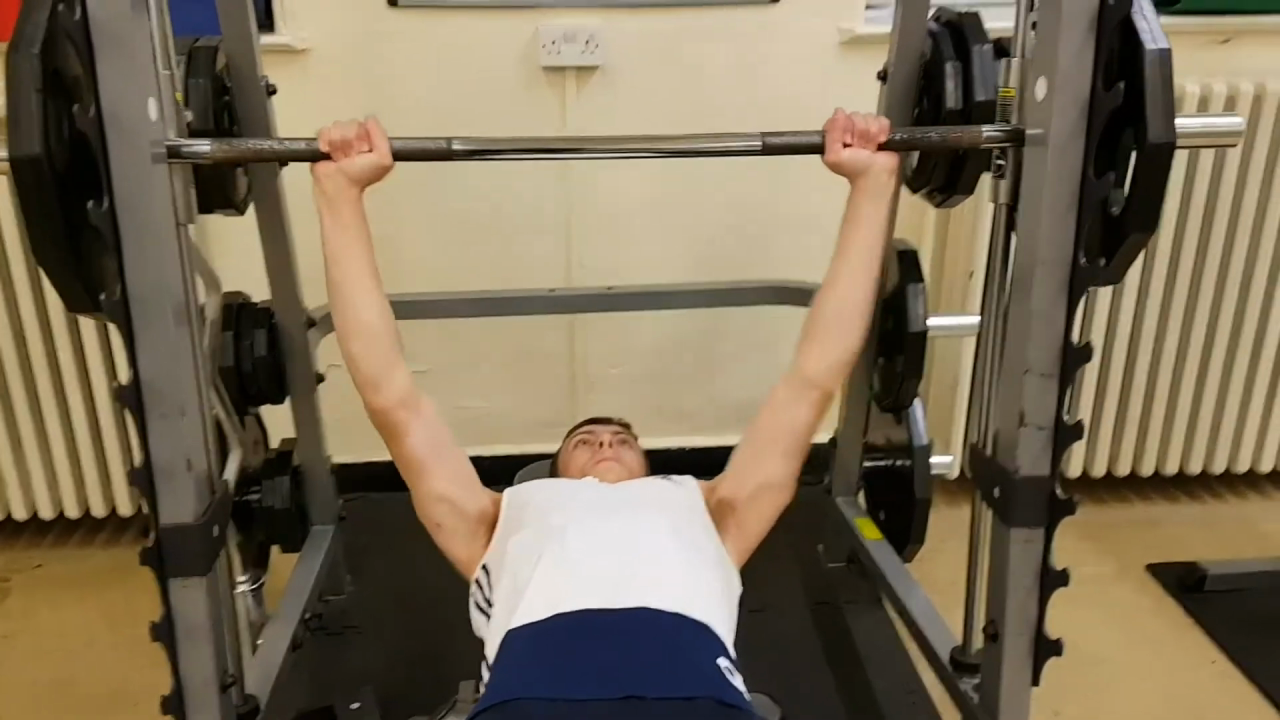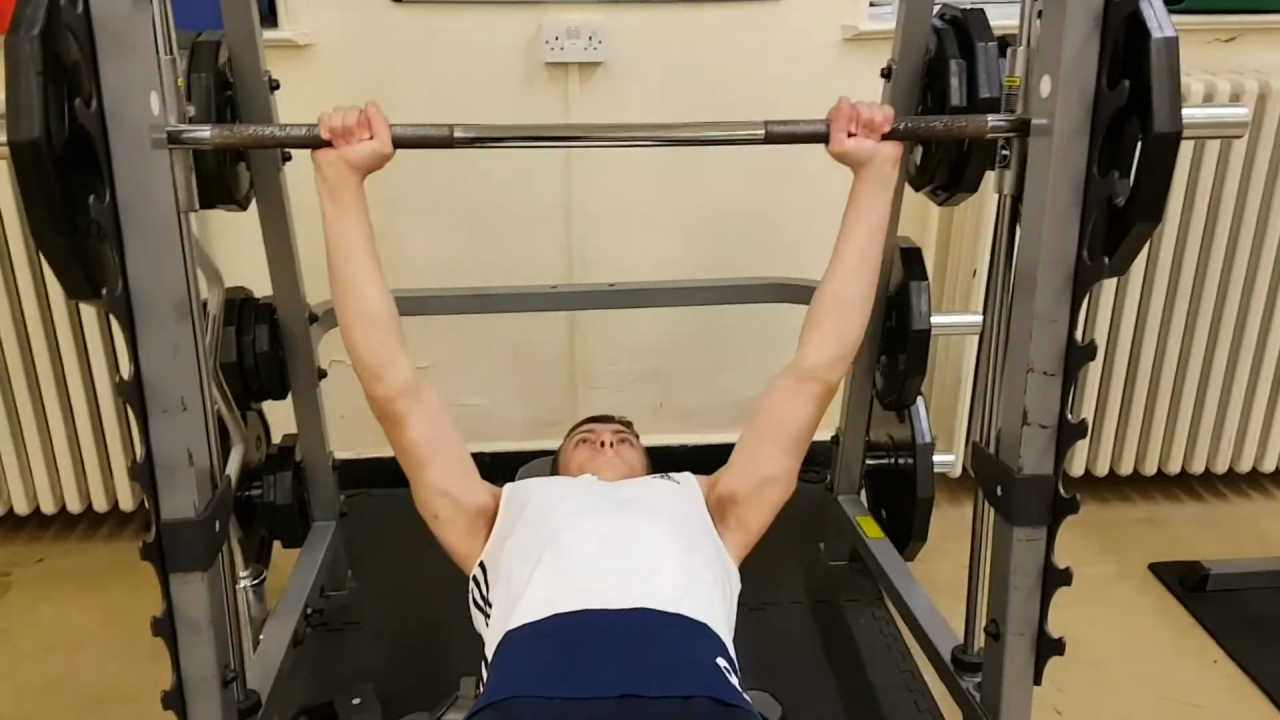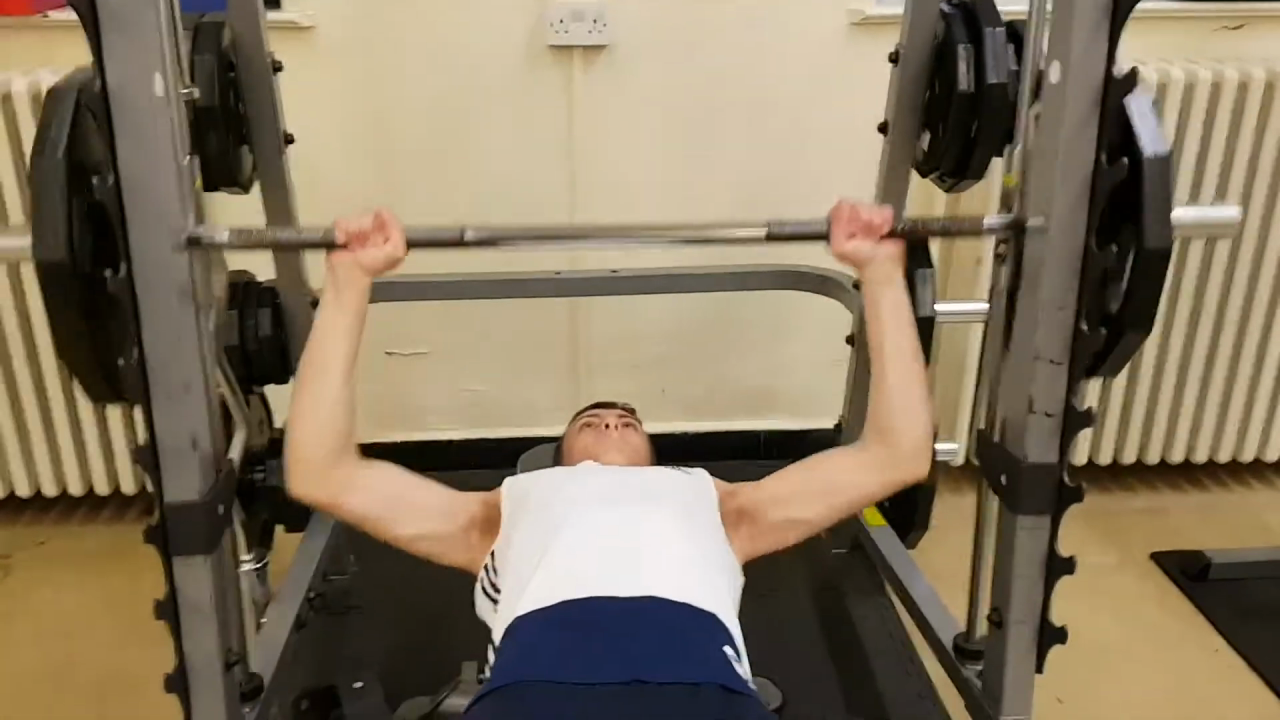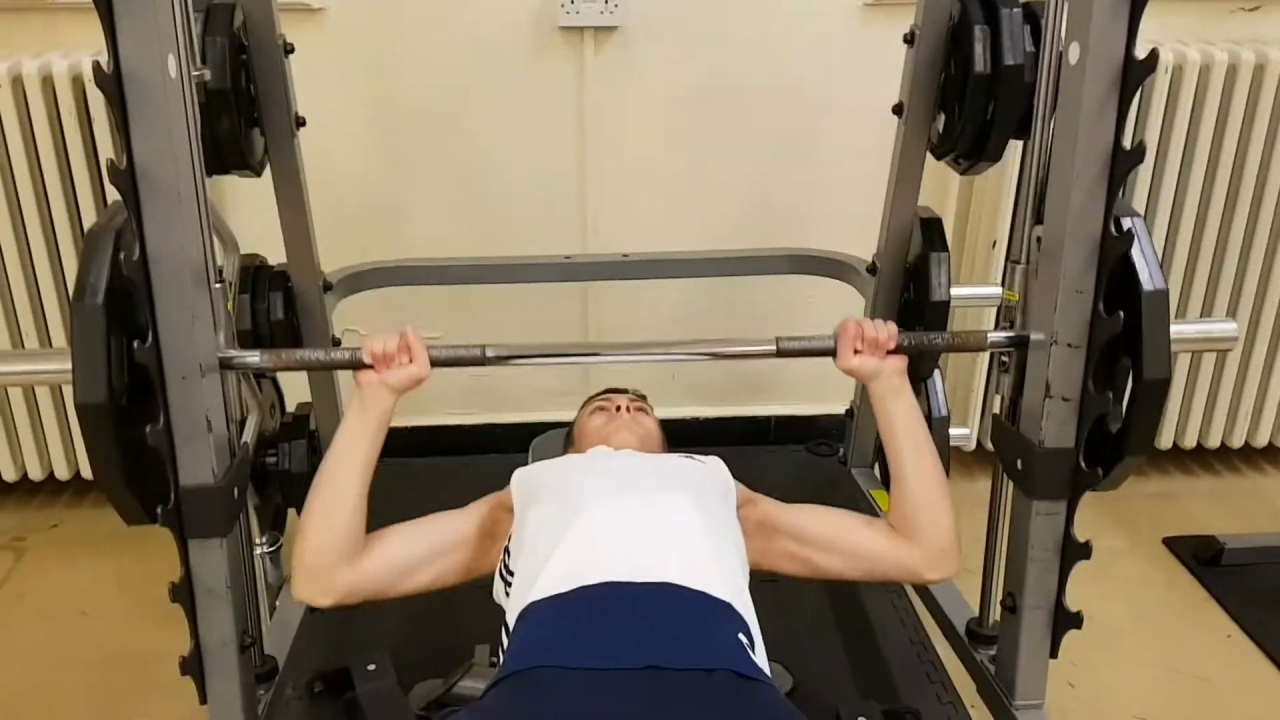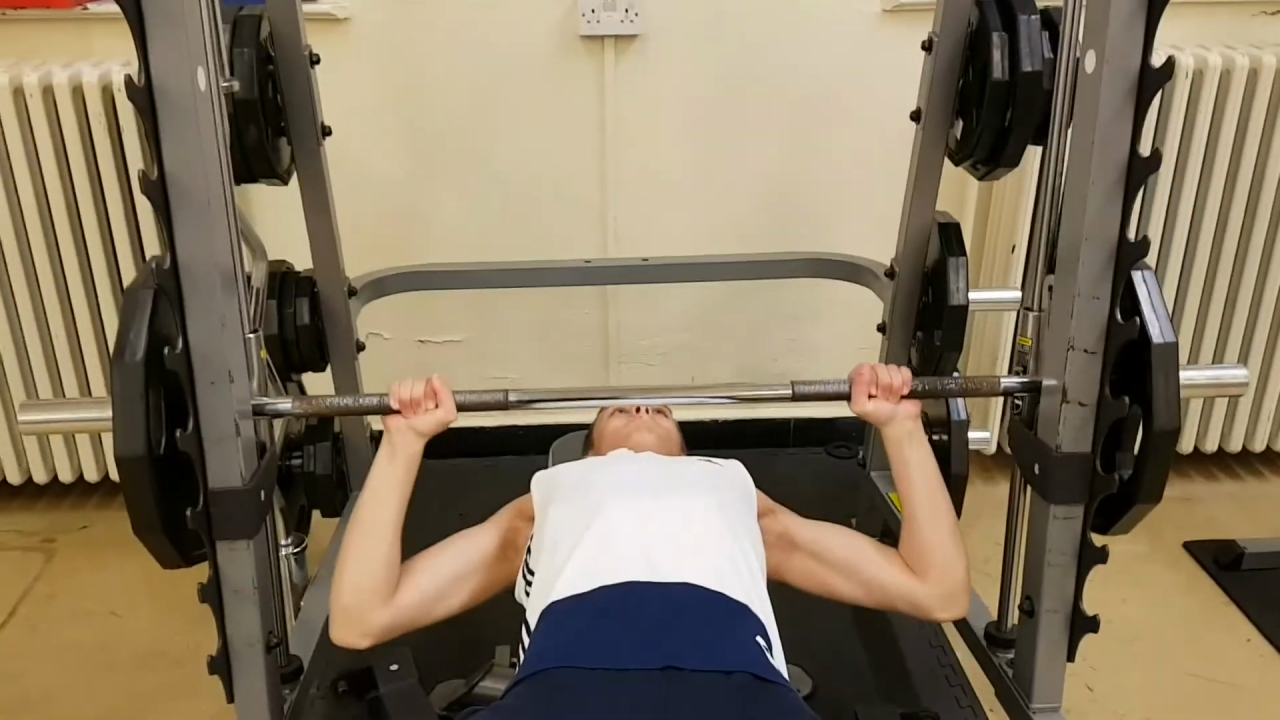
dt=0.4s
person 1, frame 1
left shoulder: (704, 509)
right shoulder: (506, 518)
left elbow: (816, 373)
right elbow: (389, 389)
left wrist: (871, 184)
right wrist: (341, 191)
person 1, frame 2
left shoulder: (701, 504)
right shoulder: (505, 511)
left elbow: (816, 369)
right elbow: (391, 382)
left wrist: (874, 171)
right wrist: (342, 177)
person 1, frame 3
left shoulder: (710, 501)
right shoulder: (509, 510)
left elbow: (898, 455)
right elbow: (320, 471)
left wrist: (881, 270)
right wrist: (350, 278)
person 1, frame 4
left shoulder: (720, 488)
right shoulder: (523, 497)
left elbow: (928, 552)
right elbow: (322, 574)
left wrist: (886, 380)
right wrist: (375, 397)
person 1, frame 5
left shoulder: (739, 492)
right shoulder: (543, 499)
left elbow: (939, 590)
right elbow: (360, 618)
left wrist: (899, 425)
right wrist: (404, 440)
